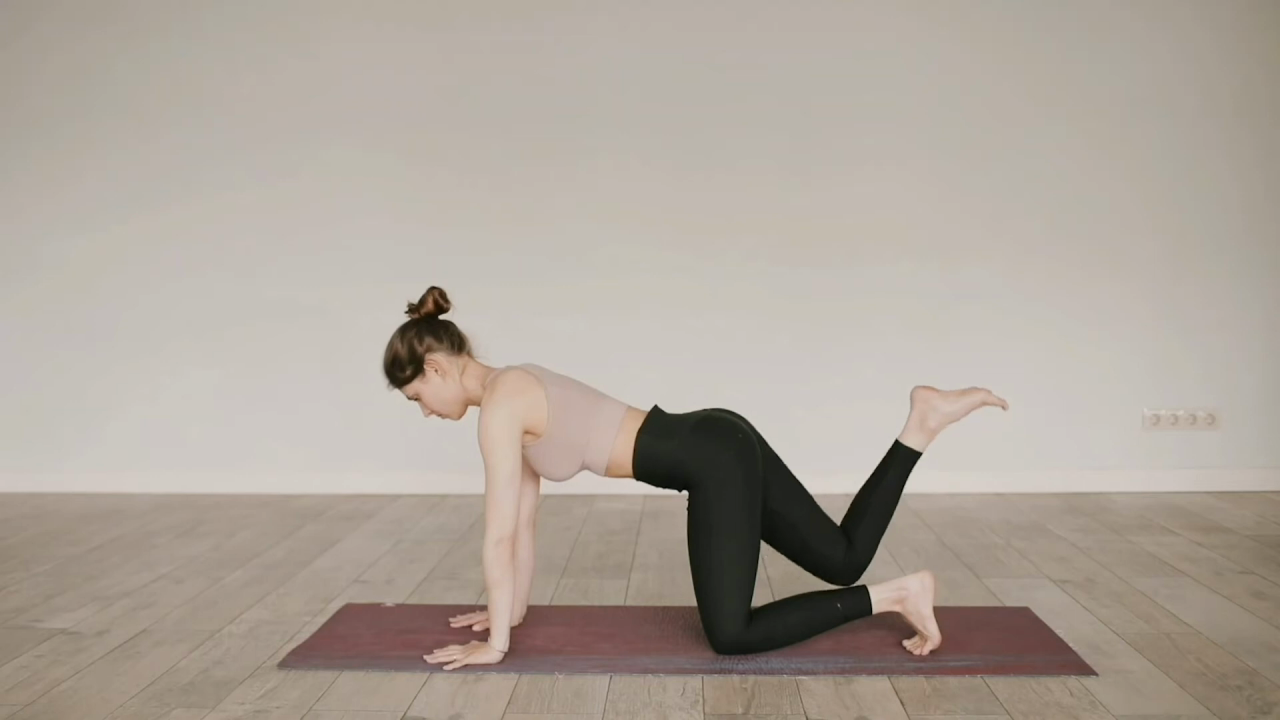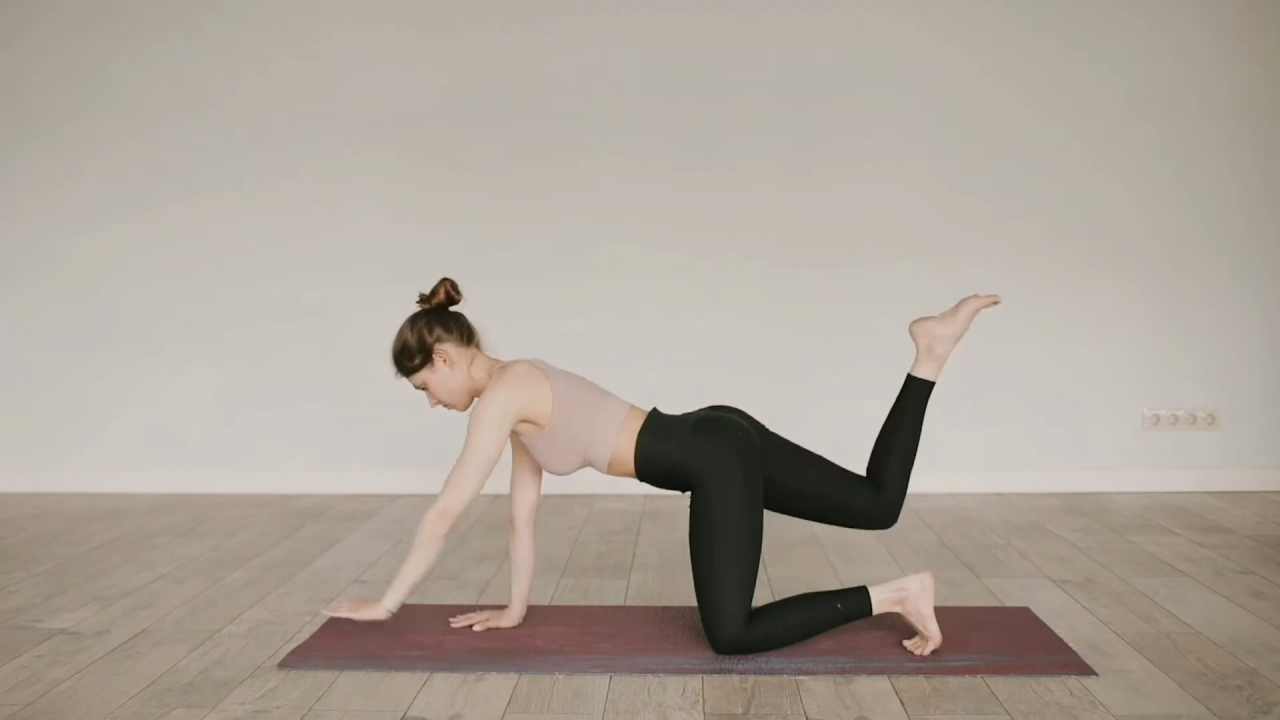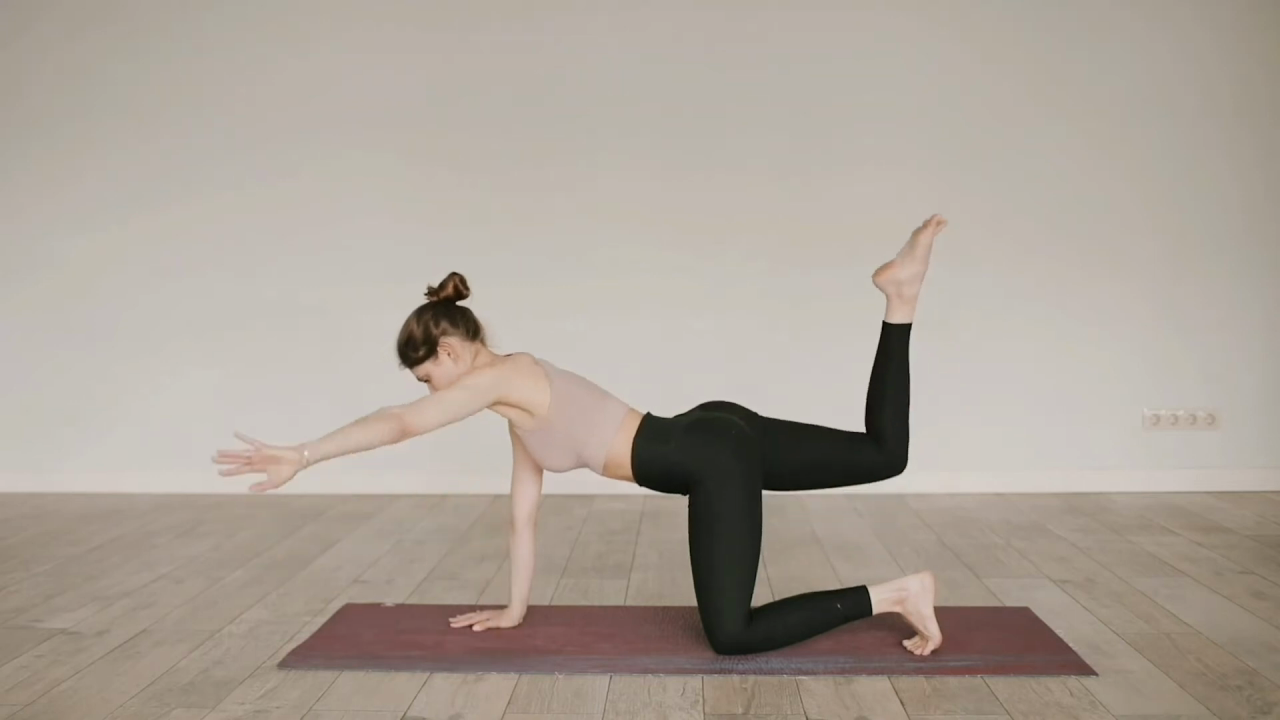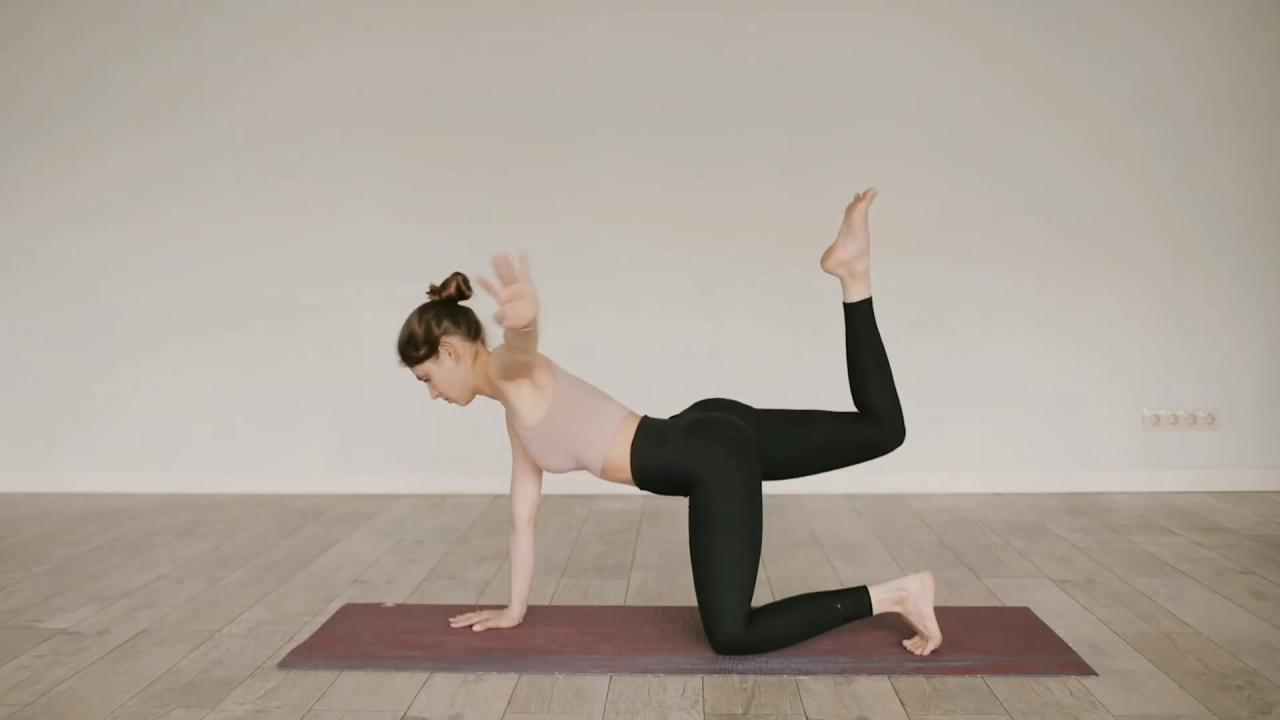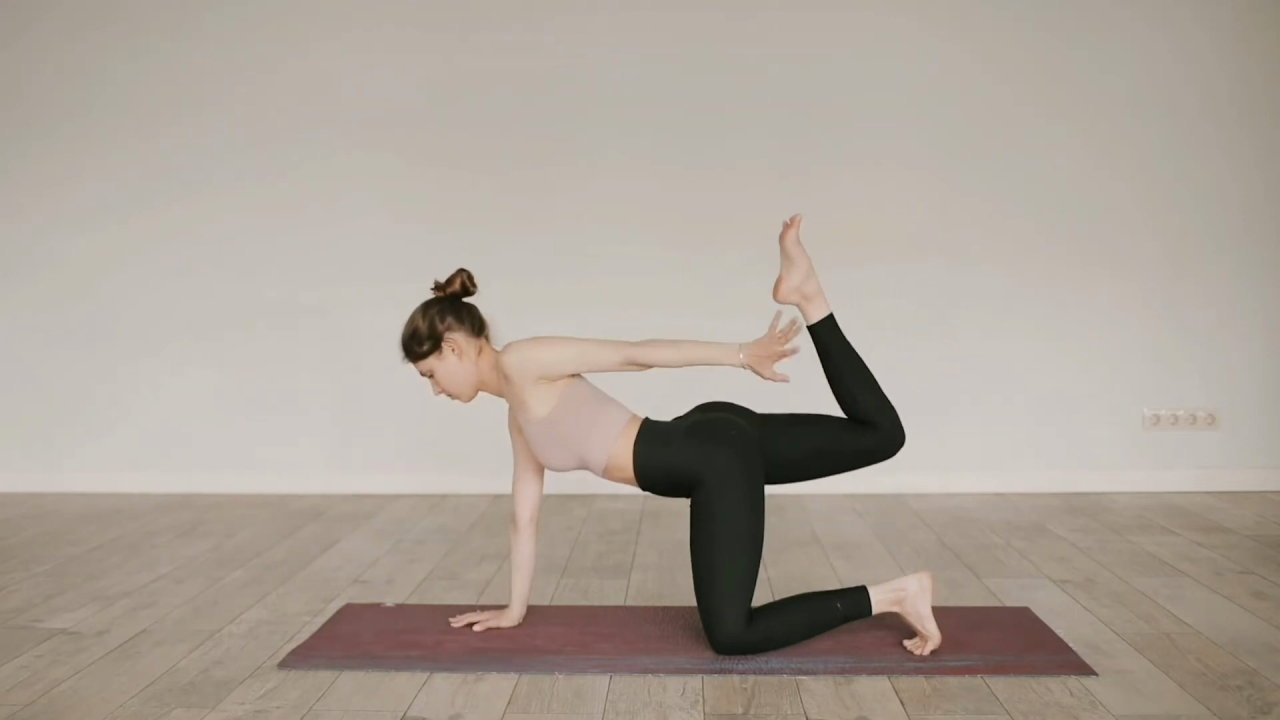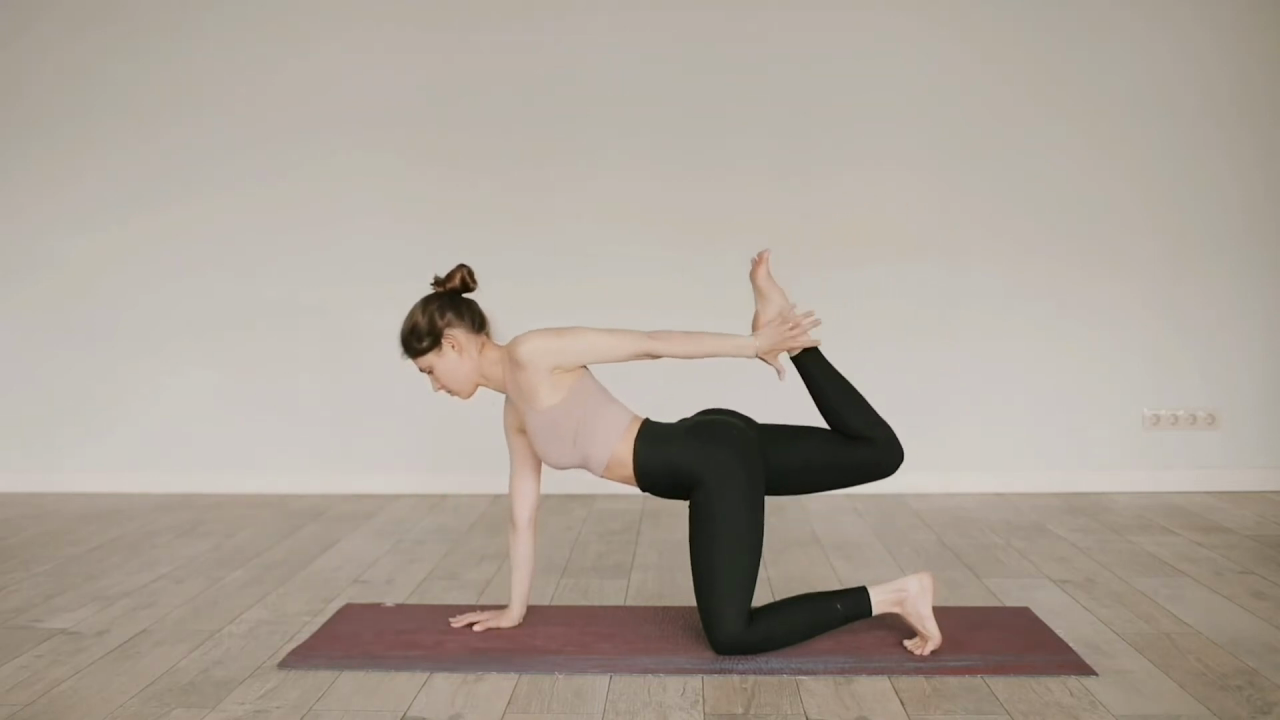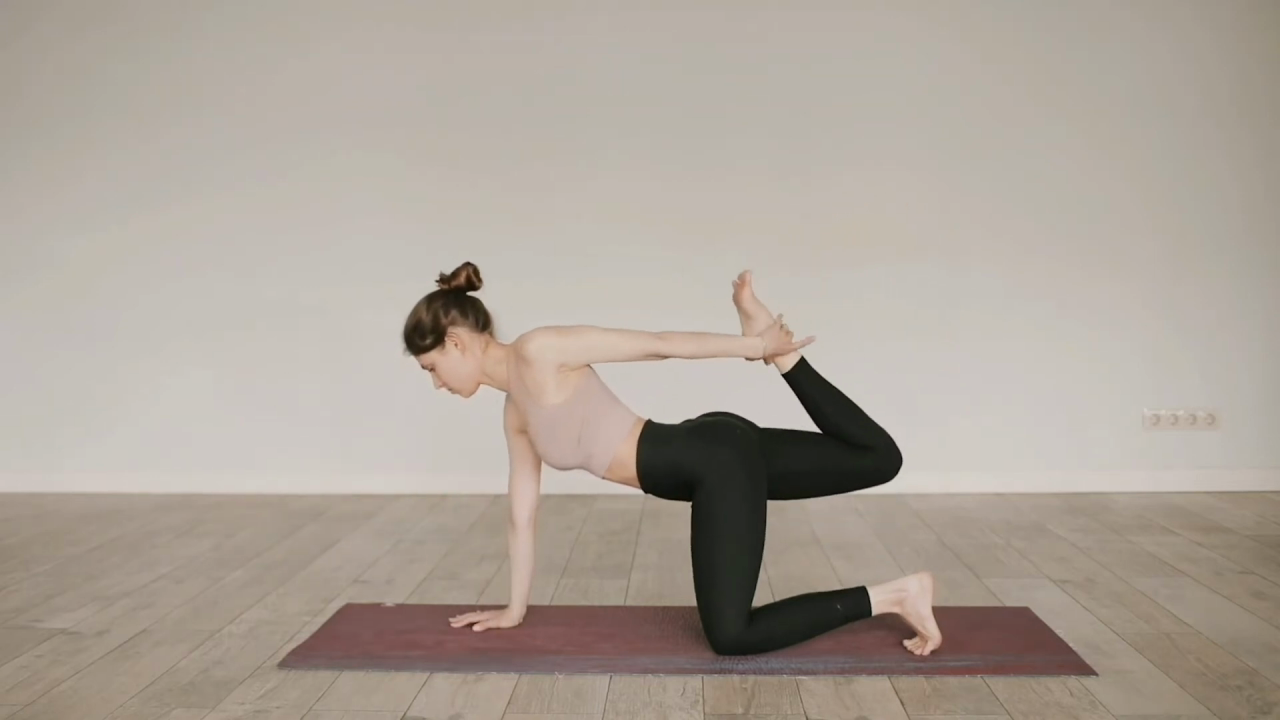
dt=0.4s
person 1, frame 1
left shoulder: (498, 405)
right shoulder: (513, 394)
left elbow: (499, 536)
right elbow: (523, 518)
left wrist: (495, 643)
right wrist: (512, 609)
left hip: (714, 461)
right hip: (719, 444)
left knee: (731, 634)
right knee: (843, 562)
left ankle: (894, 594)
right ankle: (920, 425)
person 1, frame 2
left shoulder: (501, 394)
right shoulder: (517, 395)
left elbow: (449, 508)
right elbow: (522, 514)
left wrist: (390, 600)
right wrist: (514, 608)
left hip: (716, 459)
right hip: (720, 443)
left knee: (732, 635)
right knee: (877, 504)
left ankle: (889, 595)
right ankle: (928, 354)
person 1, frame 3
left shoulder: (501, 376)
right shoulder: (517, 395)
left elbow: (406, 420)
right elbow: (524, 513)
left wrist: (301, 455)
right wrist: (514, 608)
left hip: (714, 460)
right hip: (717, 440)
left knee: (730, 635)
right knee: (883, 455)
left ankle: (890, 596)
right ankle: (899, 296)
person 1, frame 4
left shoulder: (513, 374)
right shoulder: (517, 414)
left elbow: (519, 354)
right elbow: (523, 515)
left wrist: (520, 322)
right wrist: (513, 609)
left hip: (713, 458)
right hip: (715, 439)
left knee: (731, 636)
right knee: (882, 430)
left ankle: (893, 596)
right ankle: (851, 276)
person 1, frame 5
left shoulder: (519, 363)
right shoulder: (519, 409)
left elbow: (631, 354)
right elbow: (525, 514)
left wrist: (740, 356)
right wrist: (514, 609)
left hip: (716, 456)
right hip: (713, 447)
left knee: (732, 636)
right knee: (881, 436)
left ankle: (891, 594)
person 1, frame 6
left shoulder: (531, 354)
right shoulder: (516, 411)
left elbow: (649, 344)
right elbow: (523, 514)
left wrist: (752, 346)
right wrist: (514, 608)
left hip: (715, 457)
right hip: (708, 455)
left knee: (732, 636)
left ankle: (892, 596)
person 1, frame 7
left shoulder: (538, 351)
right shoulder: (516, 409)
left elbow: (655, 344)
right elbow: (522, 515)
left wrist: (754, 347)
right wrist: (514, 609)
left hip: (719, 457)
right hip: (712, 458)
left knee: (731, 636)
left ankle: (890, 595)
